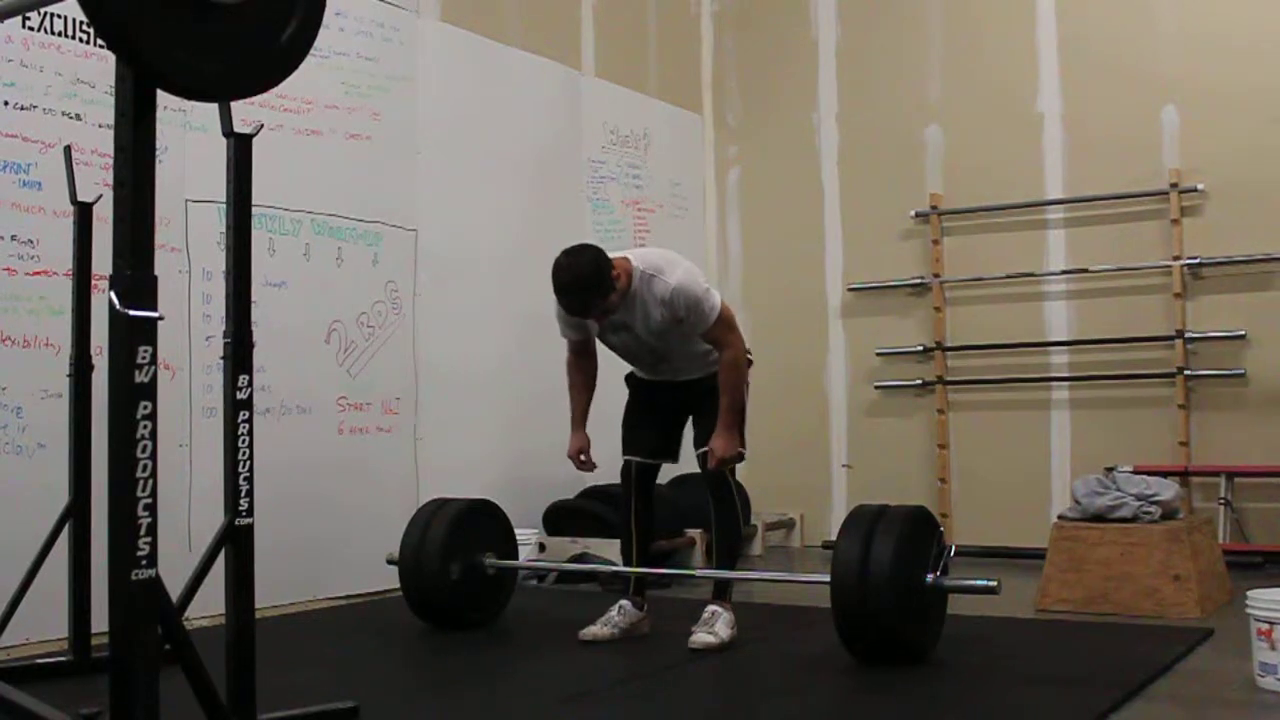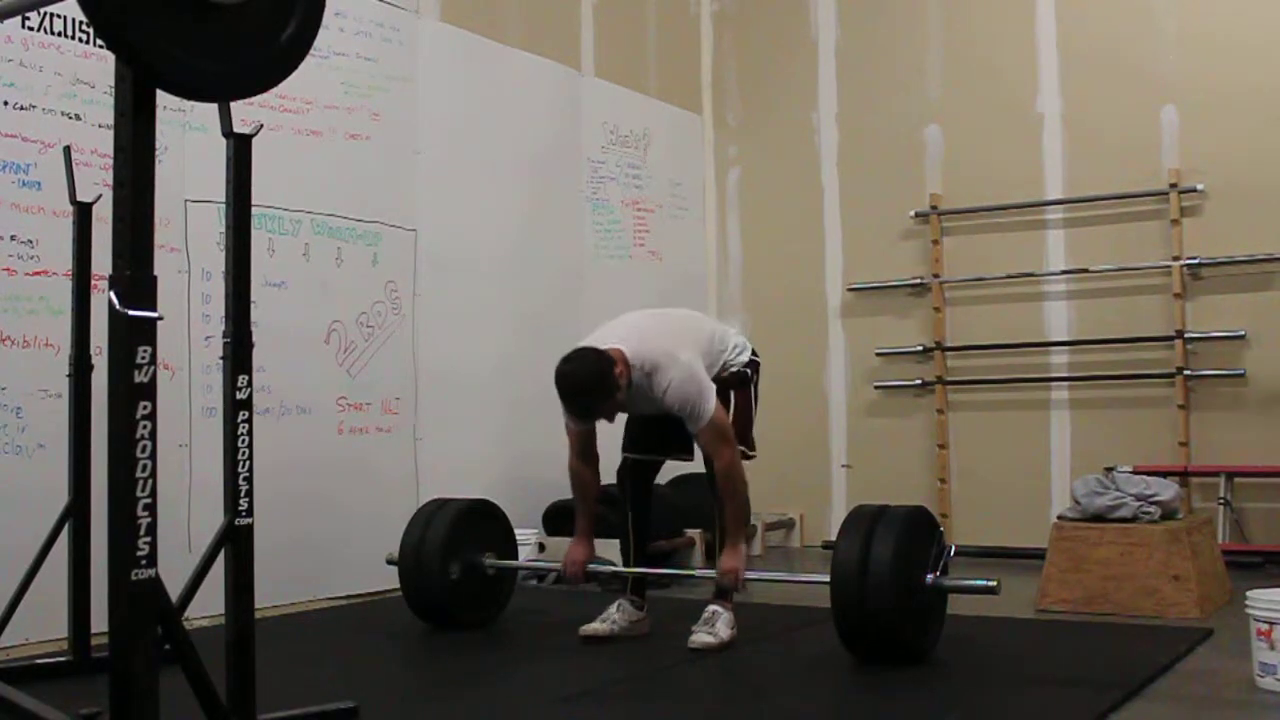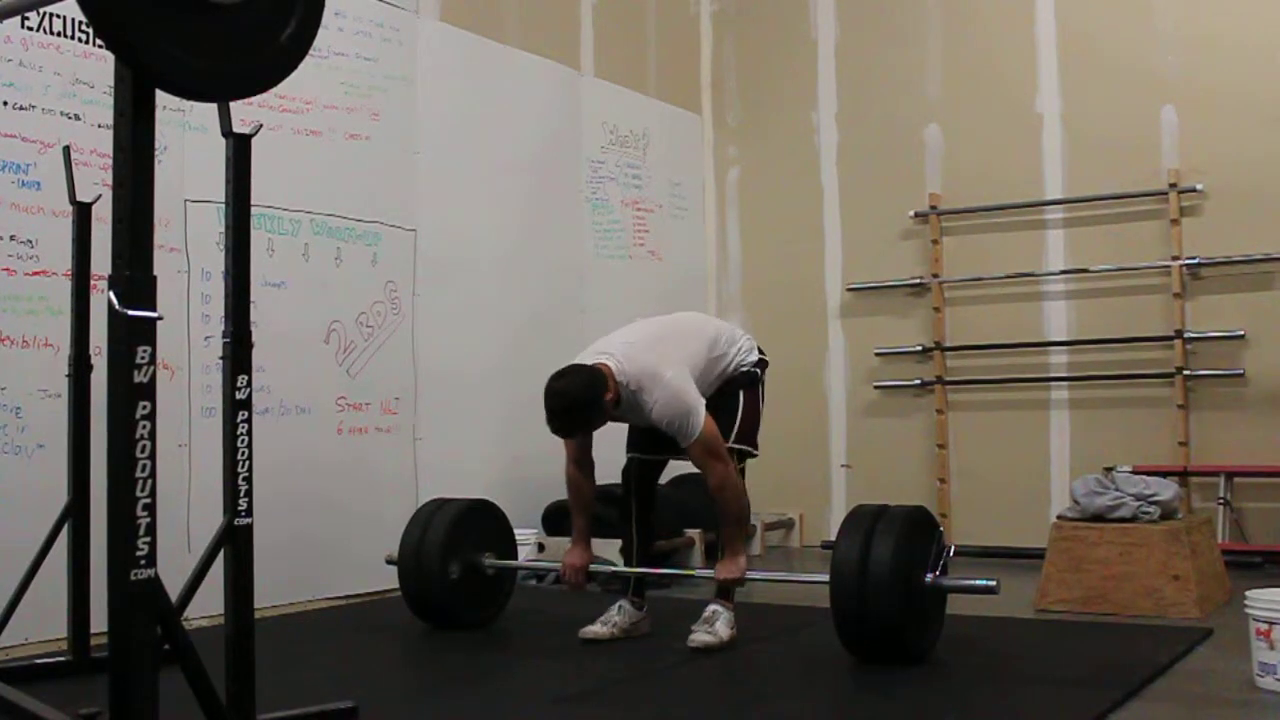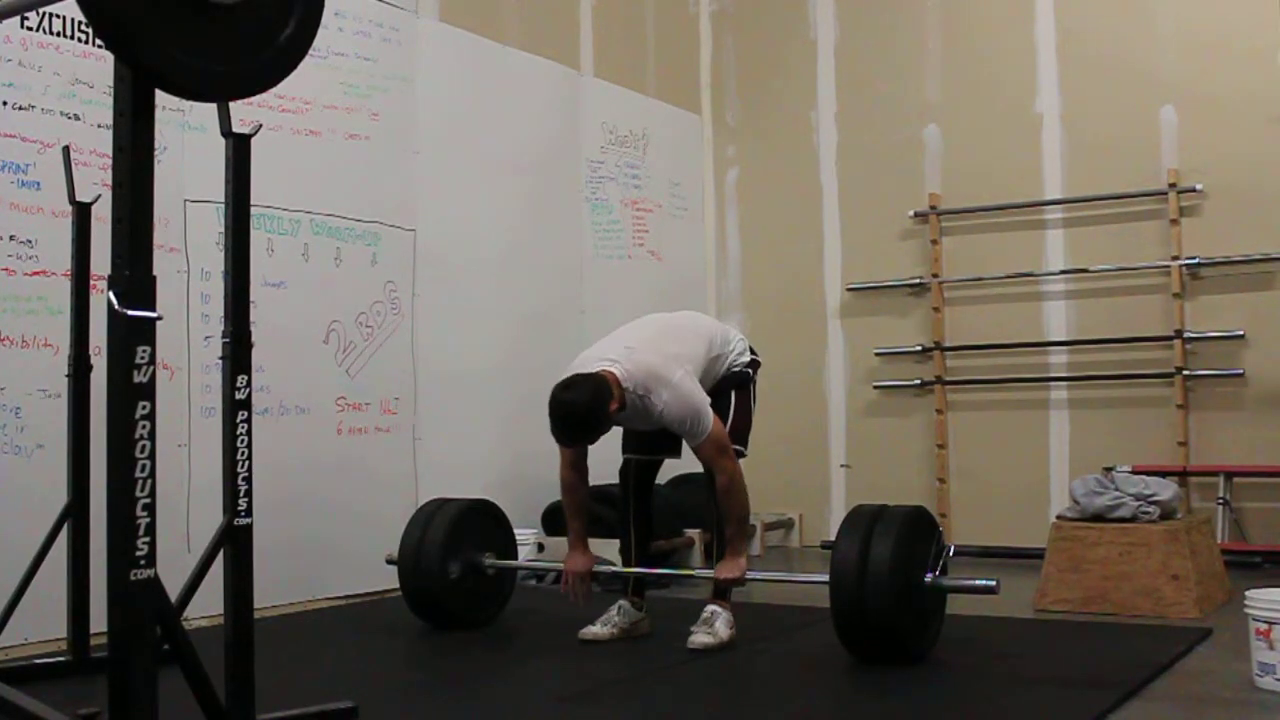
dt=0.7s
person 1, frame 1
left shoulder: (673, 282)
right shoulder: (572, 303)
left elbow: (732, 345)
right elbow: (580, 357)
left wrist: (727, 431)
right wrist: (577, 428)
left hip: (711, 375)
right hip: (651, 381)
left knee: (716, 476)
right knee: (634, 479)
left ankle: (721, 606)
right ankle: (633, 603)
person 1, frame 2
left shoulder: (673, 375)
right shoulder: (582, 379)
left elbow: (725, 455)
right elbow: (582, 458)
left wrist: (734, 547)
right wrist: (582, 537)
left hip: (726, 368)
left knee: (719, 476)
right knee: (631, 476)
left ankle: (721, 607)
right ankle: (633, 603)
person 1, frame 3
left shoulder: (662, 391)
right shoulder: (576, 388)
left elbow: (719, 469)
right elbow: (579, 466)
left wrist: (734, 554)
right wrist: (580, 543)
left hip: (734, 367)
right hip: (683, 356)
left knee: (728, 468)
right knee: (636, 477)
left ankle: (722, 607)
right ankle: (633, 605)
person 1, frame 4
left shoulder: (669, 392)
right shoulder: (574, 393)
left elbow: (726, 468)
right elbow: (573, 470)
left wrist: (736, 553)
right wrist: (577, 548)
left hip: (727, 365)
right hip: (662, 357)
left knee: (718, 472)
right knee: (633, 478)
left ankle: (719, 608)
right ankle: (632, 605)
